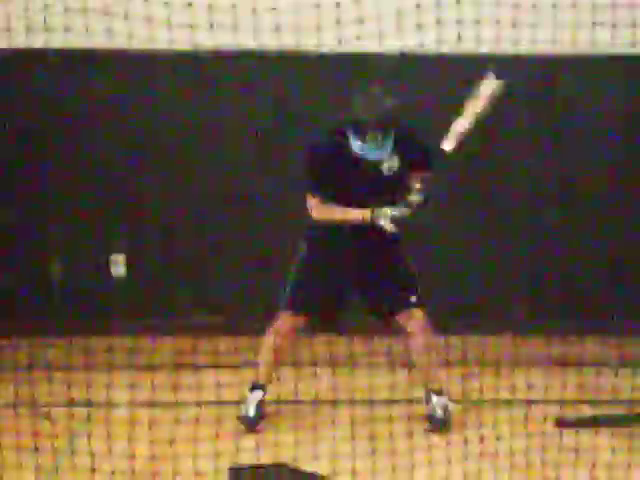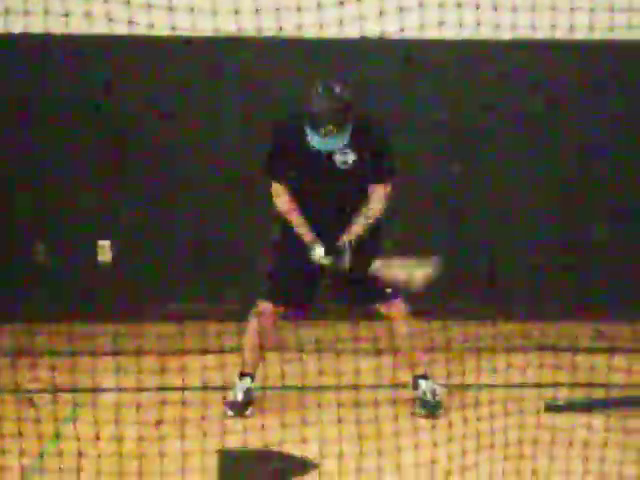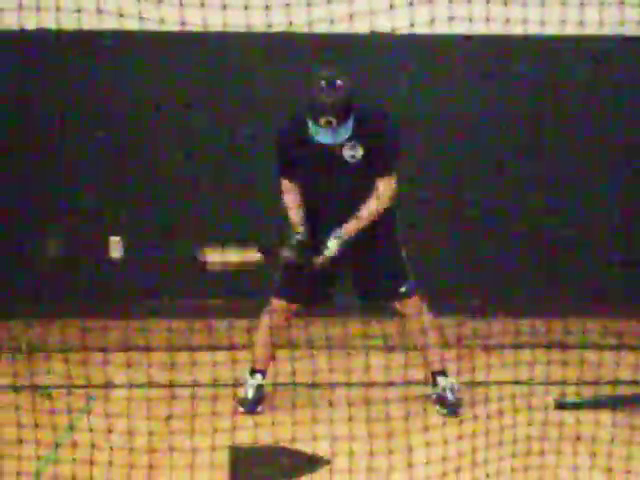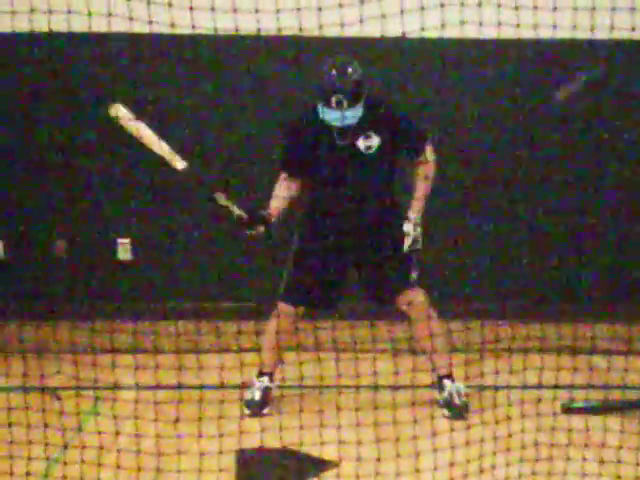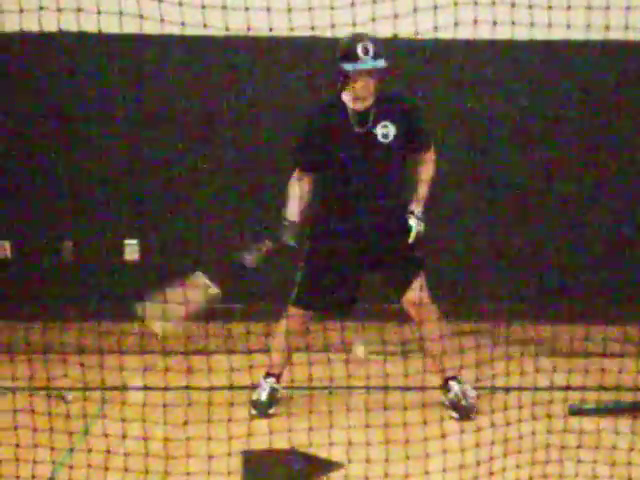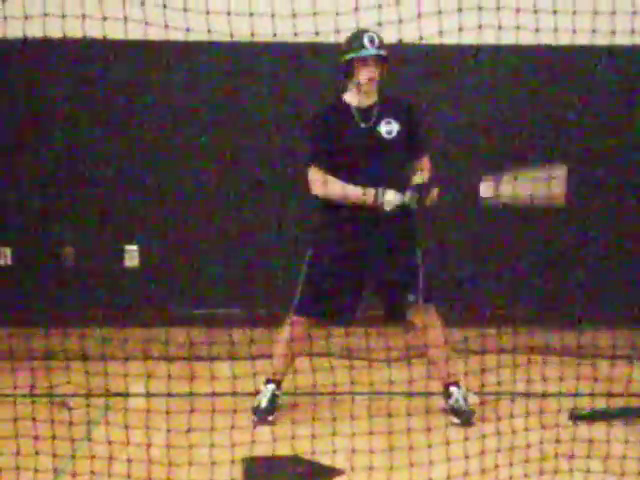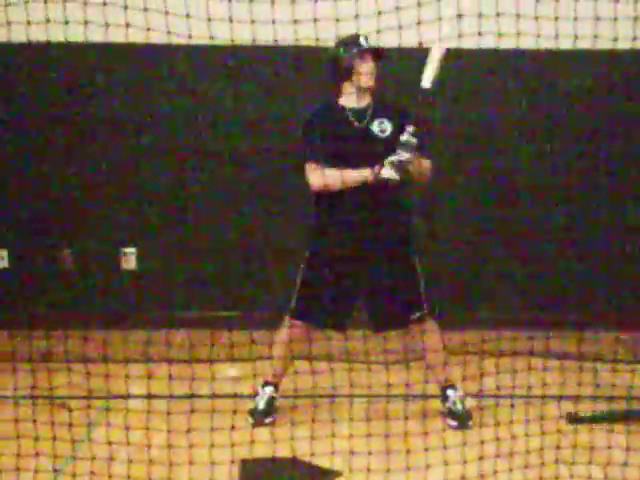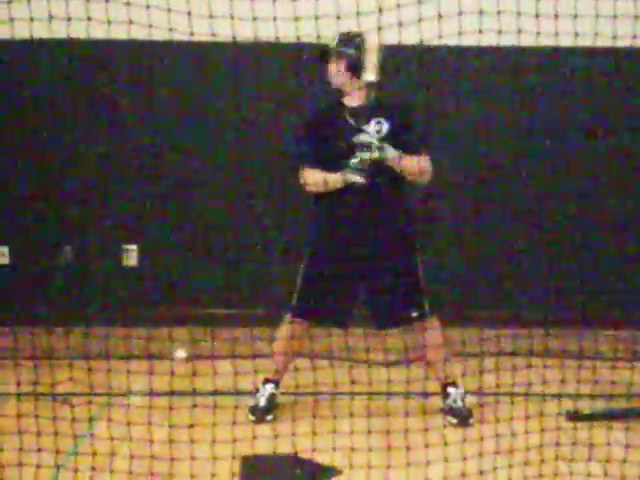
dt=0.4s
person 1, frame 1
left shoulder: (405, 142)
right shoulder: (327, 149)
left elbow: (420, 170)
right elbow: (317, 208)
left wrist: (416, 190)
right wrist: (371, 214)
left hip: (382, 244)
right hip: (329, 243)
left knee: (415, 317)
right knee: (289, 318)
left ankle: (435, 397)
right ankle: (257, 395)
person 1, frame 2
left shoulder: (370, 135)
right shoulder: (287, 135)
left elbow: (380, 193)
right elbow: (280, 193)
left wrist: (350, 239)
right wrist: (311, 242)
left hip: (354, 236)
right hip: (301, 232)
left knee: (394, 305)
right knee: (267, 307)
left ankle: (422, 382)
right ankle: (244, 383)
person 1, frame 3
left shoulder: (376, 126)
right shoulder: (293, 133)
left elbow: (384, 192)
right elbow: (290, 187)
left wrist: (343, 236)
right wrist: (300, 234)
left hip: (370, 228)
right hip: (314, 229)
left knee: (409, 301)
right knee: (280, 304)
left ankle: (440, 379)
right ankle: (256, 380)
person 1, frame 4
left shoulder: (388, 118)
right shoulder: (304, 127)
left elbow: (425, 159)
right elbow: (291, 178)
left wrist: (414, 215)
right wrist: (270, 214)
left hip: (381, 228)
right hip: (323, 230)
left knee: (416, 301)
right knee: (287, 307)
left ankle: (447, 383)
right ankle: (263, 382)
person 1, frame 5
left shoulder: (401, 110)
right shoulder: (322, 119)
left elbow: (426, 157)
right elbow: (303, 175)
left wrist: (417, 208)
right wrist: (292, 219)
left hip: (392, 226)
right hip: (336, 229)
left knee: (419, 301)
right knee: (299, 308)
left ankle: (452, 384)
right ankle: (271, 382)
person 1, frame 6
left shoulder: (402, 112)
right shoulder: (328, 118)
left elbow: (421, 164)
right elbow: (317, 182)
left wrist: (418, 186)
right wrist: (373, 196)
left hip: (394, 232)
right hip: (340, 234)
left knee: (422, 309)
right knee: (302, 314)
left ankle: (452, 389)
right ankle: (273, 387)
person 1, frame 7
left shoulder: (394, 115)
right shoulder: (321, 119)
left elbow: (424, 174)
right elbow: (317, 178)
left wrist: (411, 159)
right wrist: (375, 171)
left hip: (389, 238)
right hip: (335, 240)
left knee: (419, 317)
right knee: (299, 318)
left ankle: (449, 393)
right ankle: (269, 390)
person 1, frame 8
left shoulder: (395, 113)
right shoulder: (321, 119)
left elbow: (423, 172)
right elbow: (309, 179)
left wrist: (387, 154)
right wrist: (345, 173)
left hip: (389, 236)
right hip: (334, 236)
left knee: (421, 314)
right knee: (300, 315)
left ankle: (450, 390)
right ankle: (270, 387)
